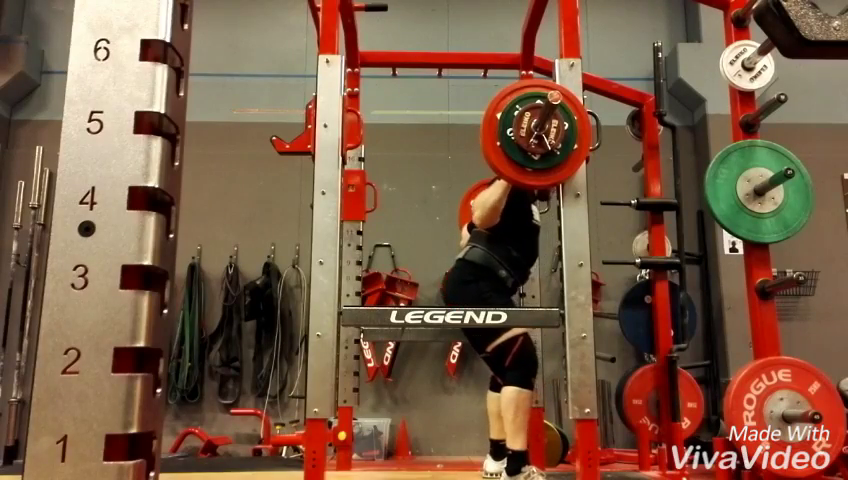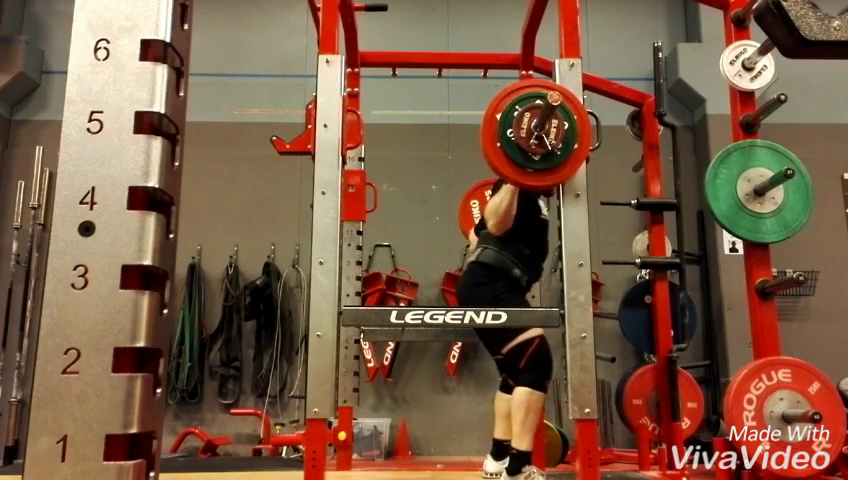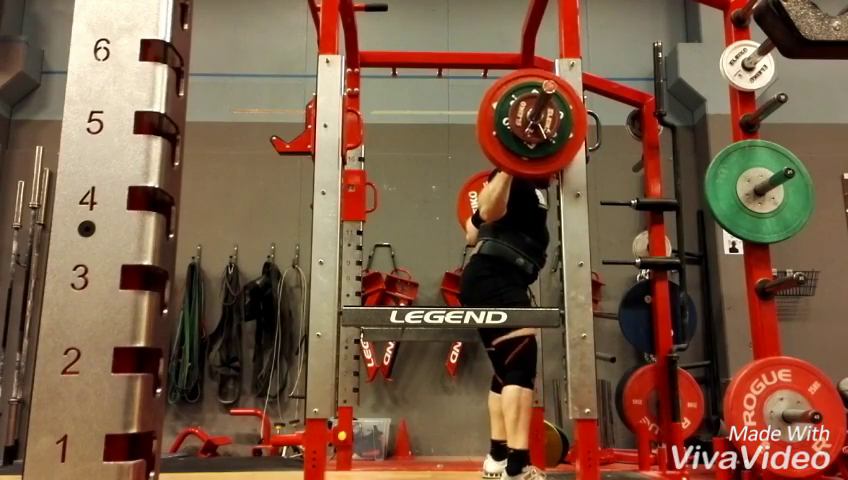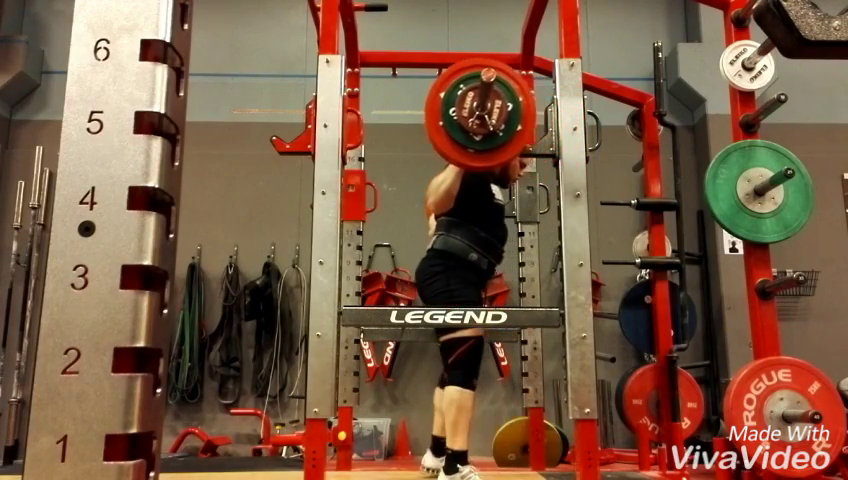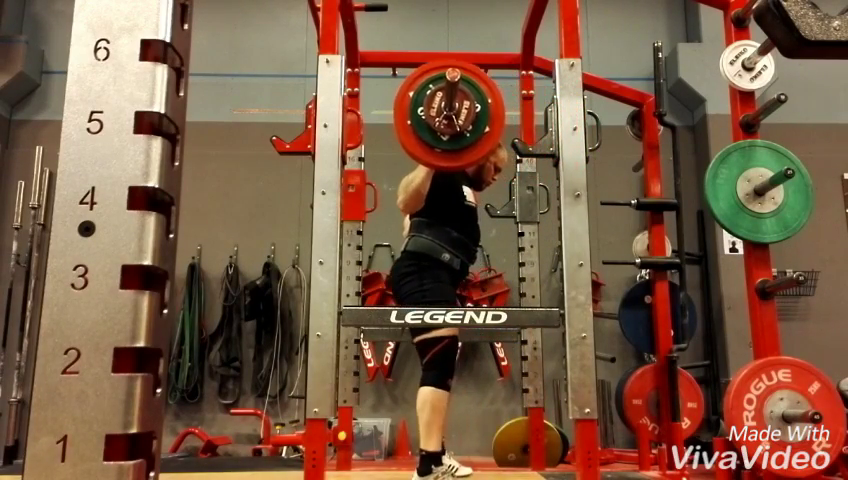
dt=1s
person 1, frame 1
left shoulder: (522, 198)
right shoulder: (516, 190)
left elbow: (468, 234)
right elbow: (482, 216)
right wrist: (508, 177)
left hip: (478, 287)
right hip: (474, 286)
left knee: (508, 369)
right knee: (522, 364)
person 1, frame 2
left shoulder: (527, 195)
right shoulder: (522, 190)
left elbow: (476, 236)
right elbow: (497, 224)
left hip: (490, 287)
right hip: (489, 287)
left knee: (517, 371)
right knee: (536, 364)
person 1, frame 3
left shoulder: (523, 187)
right shoulder: (519, 180)
left elbow: (472, 233)
right elbow: (490, 210)
left hip: (492, 280)
right hip: (494, 279)
left knee: (507, 368)
right knee: (521, 366)
person 1, frame 4
left shoulder: (484, 186)
right shoulder: (477, 176)
left elbow: (436, 224)
right elbow: (436, 202)
left hip: (452, 277)
right hip: (449, 275)
left knee: (457, 366)
right knee: (465, 363)
left ankle: (437, 454)
person 1, frame 5
left shoulder: (460, 187)
right shoulder: (448, 176)
left elbow: (412, 224)
right elbow: (406, 202)
left hip: (432, 278)
right hip: (423, 275)
left knee: (441, 364)
right knee: (440, 362)
